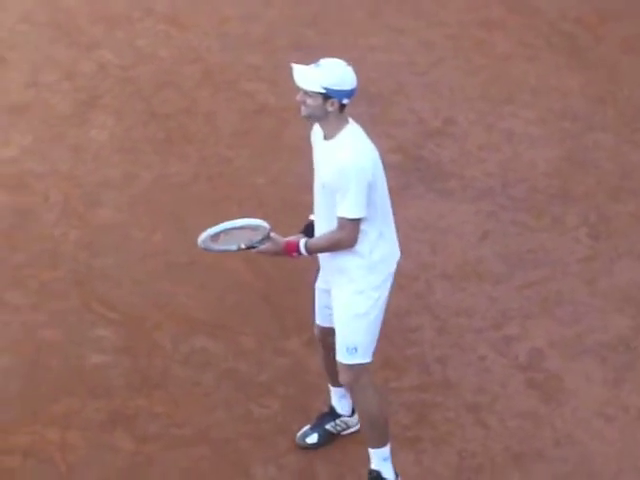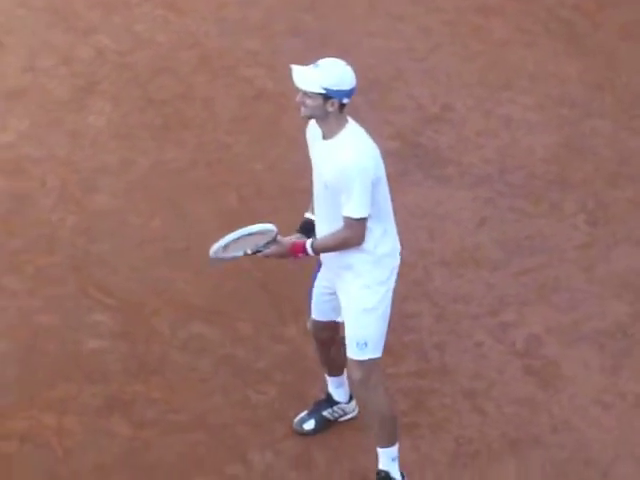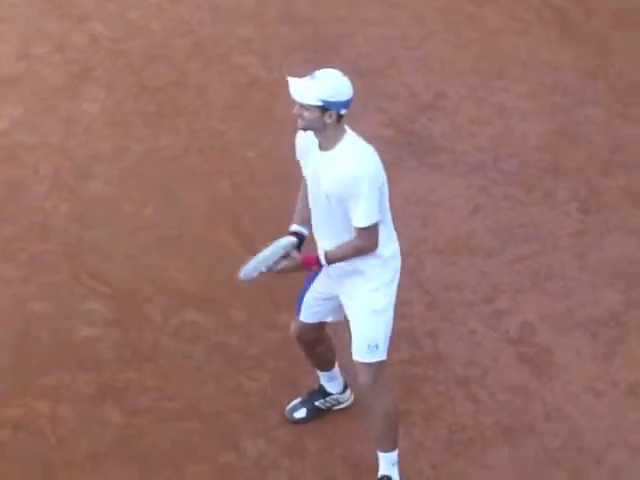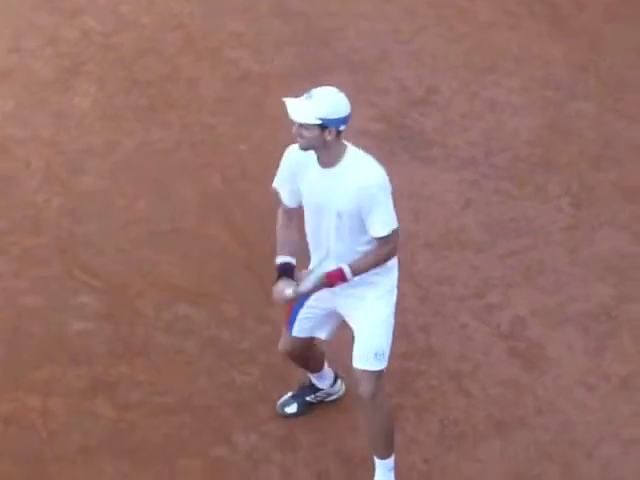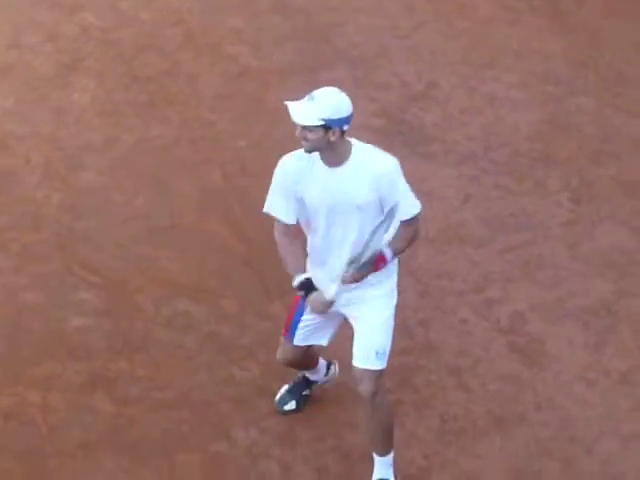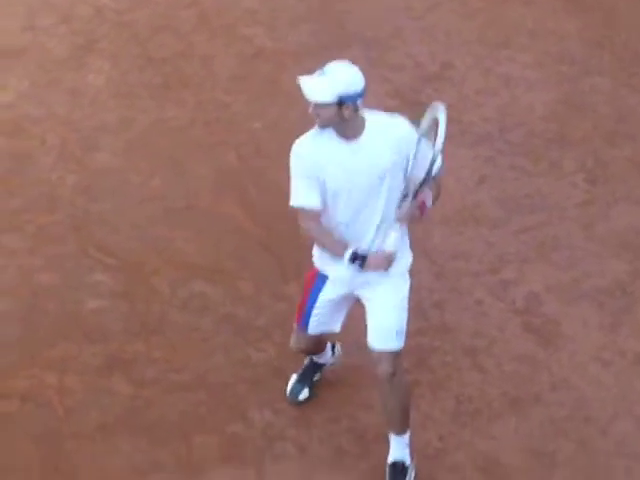
dt=0.1s
person 1, frame 1
left shoulder: (352, 158)
right shoulder: (321, 133)
left elbow: (347, 236)
left wrist: (290, 247)
right wrist: (309, 229)
left hip: (361, 273)
right hip: (333, 264)
left knee: (354, 375)
right knee: (326, 337)
right ankle: (342, 414)
person 1, frame 2
left shoulder: (354, 157)
right shoulder: (317, 131)
left elbow: (353, 234)
left wrist: (296, 248)
right wrist: (307, 228)
left hip: (366, 268)
right hip: (336, 261)
left knee: (363, 373)
right knee: (321, 330)
right ankle: (338, 401)
person 1, frame 3
left shoulder: (360, 164)
right shoulder: (306, 140)
left elbow: (368, 241)
left wrist: (311, 260)
right wrist: (295, 237)
left hip: (369, 275)
right hip: (328, 265)
left knee: (368, 379)
right knee: (306, 331)
right ankle: (333, 390)
person 1, frame 4
left shoulder: (368, 178)
right shoulder: (296, 159)
left elbow: (388, 247)
right elbow: (288, 212)
left wrist: (335, 277)
right wrist: (285, 270)
left hip: (368, 287)
right hip: (323, 279)
left knee: (369, 388)
right knee: (292, 346)
right ankle: (325, 383)
person 1, frame 5
left shoulder: (382, 167)
right shoulder: (291, 169)
left elbow: (411, 226)
right elbow: (284, 229)
left wrist: (377, 261)
right wrist: (305, 285)
left hip: (372, 286)
right hip: (321, 282)
left knee: (369, 388)
right knee: (290, 354)
right ankle: (317, 371)
person 1, frame 6
left shoulder: (398, 132)
right shoulder: (306, 151)
left elbow: (428, 175)
right elbow: (311, 223)
left wrist: (417, 203)
right wrist: (359, 259)
left hip: (388, 265)
right hip: (337, 264)
left knee: (387, 368)
right knee: (302, 343)
right ankle: (322, 356)
